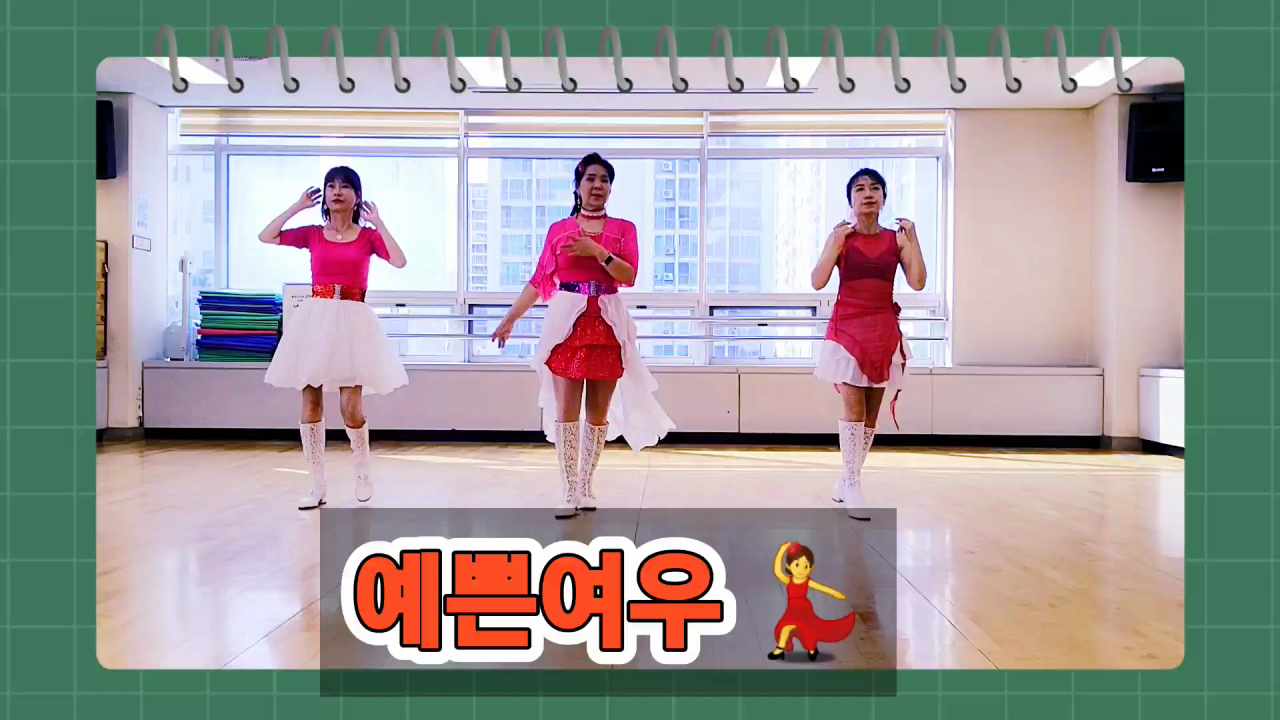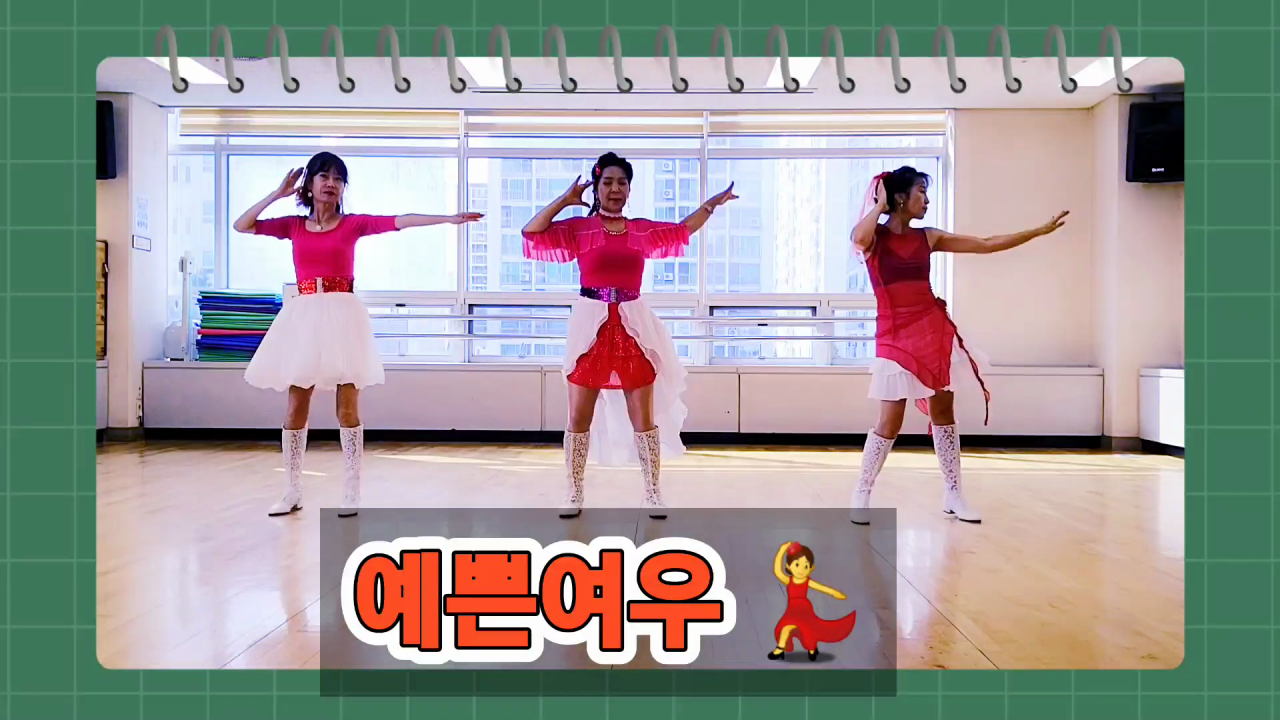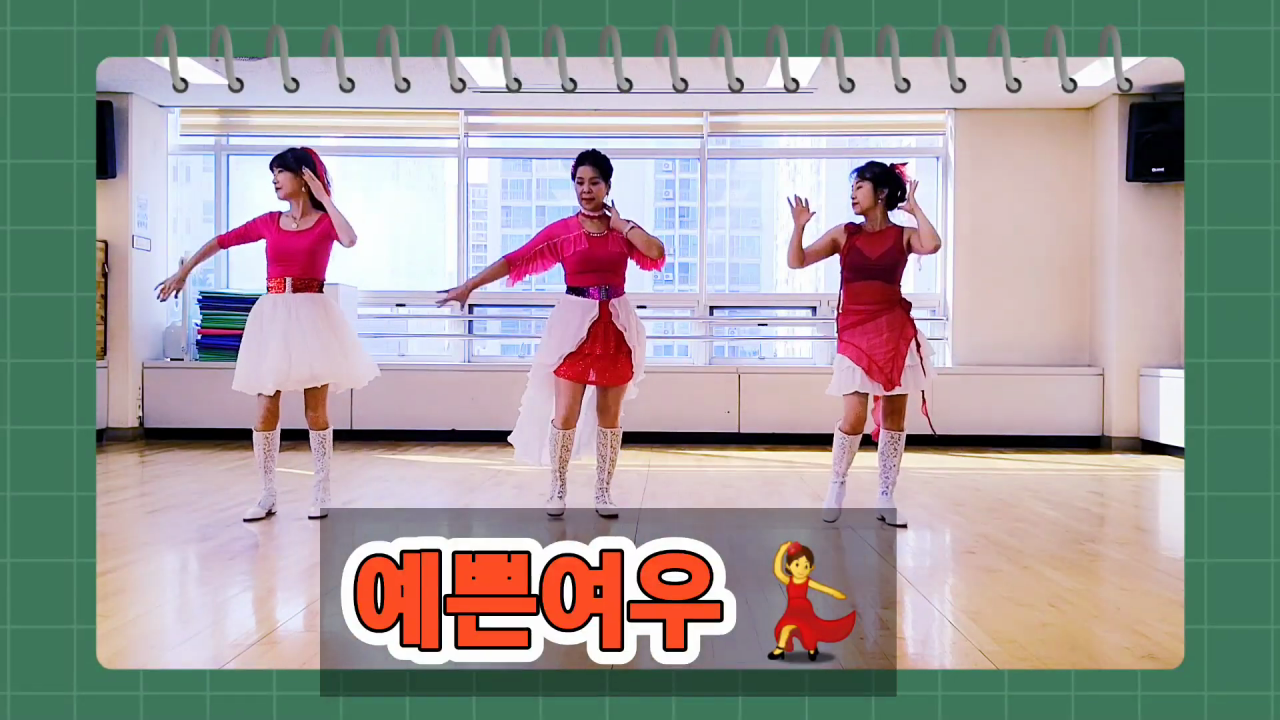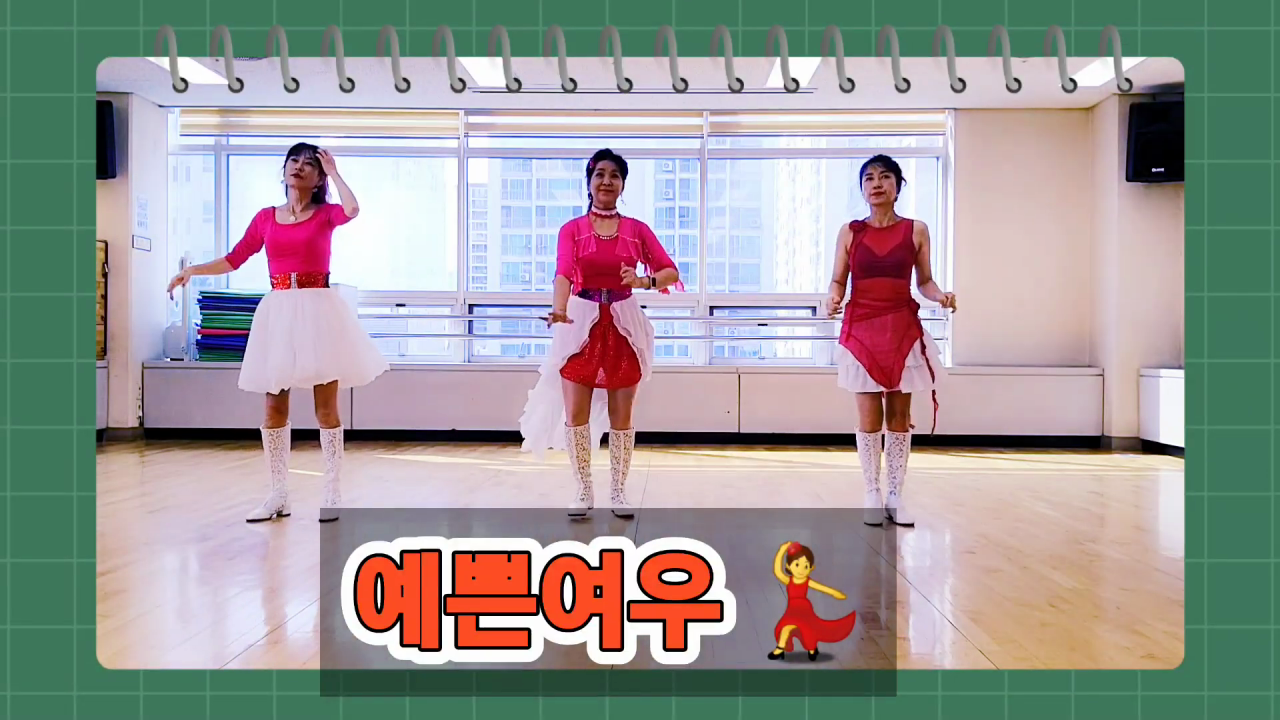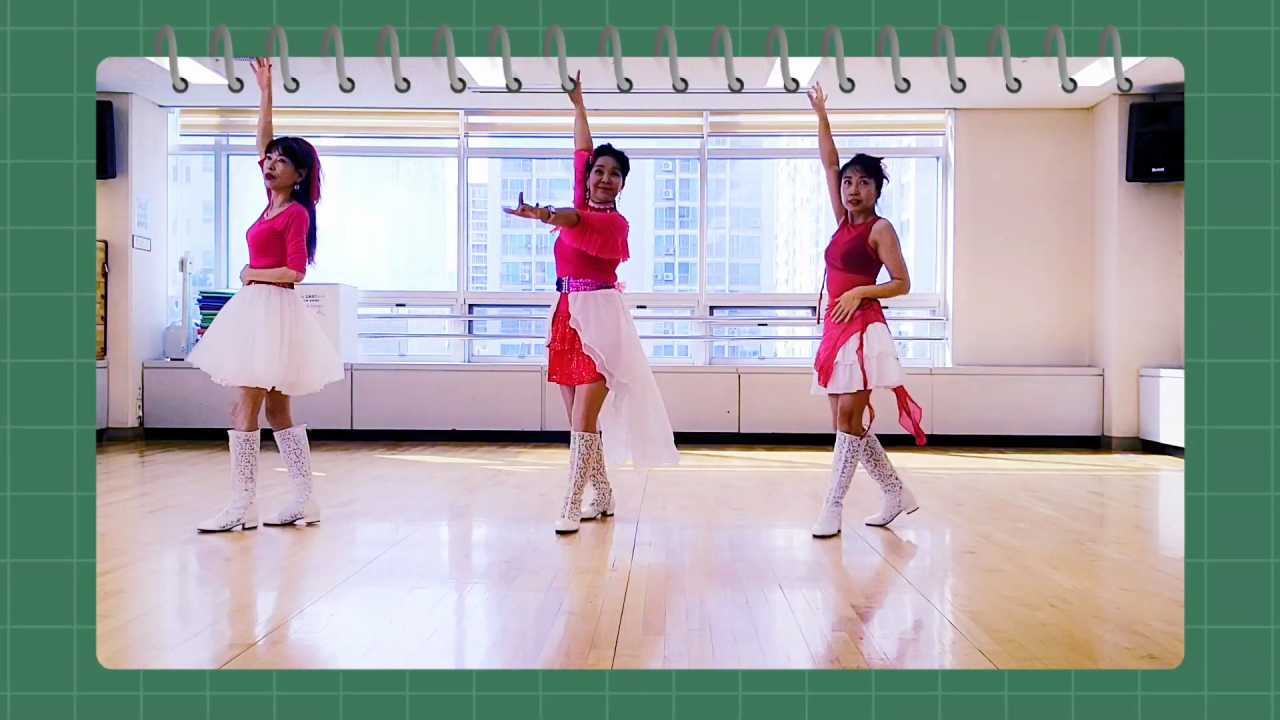
dt=1s
person 1, frame 1
left shoulder: (369, 237)
right shoulder: (313, 234)
left elbow: (400, 262)
right elbow: (266, 237)
left wrist: (379, 224)
right wrist: (297, 207)
left hip: (353, 321)
right hip: (315, 319)
left knee: (351, 410)
right knee: (311, 405)
left ankle: (363, 472)
right ankle: (317, 486)
person 1, frame 2
left shoulder: (353, 224)
right shoulder: (293, 225)
left elbow: (401, 221)
right elbow: (243, 226)
left wrist: (448, 218)
right wrist: (278, 193)
left hip: (342, 314)
right hip: (303, 317)
left knee: (347, 410)
right knee: (296, 409)
left ankle: (351, 490)
right ankle: (293, 491)
person 1, frame 3
left shoulder: (329, 220)
right shoulder: (269, 222)
left elbow: (350, 239)
right elbow: (220, 240)
left wrist: (323, 197)
right wrist: (183, 271)
left hip: (313, 314)
right hip: (273, 314)
left knee: (316, 413)
right knee: (265, 412)
left ankle: (321, 492)
right ankle: (267, 494)
person 1, frame 4
left shoulder: (324, 214)
right shoulder: (265, 217)
left elbow: (352, 210)
right elbow: (233, 260)
left wrist: (332, 172)
right wrist: (192, 270)
left hip: (319, 309)
right hip: (278, 311)
left knee: (326, 408)
right knee: (274, 408)
left ankle: (331, 494)
right ankle: (278, 496)
person 1, frame 5
left shoulder: (296, 213)
right shoulder: (275, 203)
left elbow: (295, 271)
right elbow: (262, 142)
left wrist: (251, 274)
right wrist: (265, 90)
left hip: (272, 310)
right hip: (259, 311)
left knee: (243, 411)
right knee: (277, 413)
left ankle: (243, 508)
right ankle: (304, 500)
person 2, frame 1
left shoulder: (624, 229)
right shoulder: (558, 229)
left elbow: (627, 277)
right elbow: (540, 281)
left wrist: (598, 253)
right wrist: (510, 317)
left hip: (609, 324)
right hip: (568, 323)
left knee: (598, 414)
right knee: (565, 411)
left ankle: (584, 486)
right ankle: (569, 491)
person 2, frame 2
left shoulder: (643, 229)
right shoulder: (578, 228)
left elbow: (683, 230)
right elbow: (531, 232)
left wrist: (711, 203)
right wrist: (565, 200)
left hip: (633, 326)
right hip: (590, 326)
left knee: (643, 418)
right knee: (578, 418)
left ankle: (652, 493)
right ankle: (574, 492)
person 2, frame 3
left shoulder: (626, 230)
right shoulder: (561, 231)
left elbow: (658, 253)
right elbow: (514, 260)
left wrist: (620, 224)
right wrist: (469, 285)
left hip: (617, 326)
right hip: (577, 324)
left knee: (609, 417)
right knee: (564, 416)
left ankle: (603, 491)
right ankle: (557, 488)
person 2, frame 4
left shoulder: (636, 230)
right shoulder: (572, 230)
left elbow: (669, 272)
right elbow: (566, 276)
left wrist: (642, 280)
right wrist: (561, 310)
left hip: (623, 326)
right hip: (581, 325)
left knee: (620, 417)
right knee: (575, 414)
left ankle: (618, 491)
right ankle: (585, 489)
person 2, frame 5
left shoulder: (616, 221)
right shoulder: (583, 206)
left elbow: (576, 221)
right elbow: (582, 151)
left wrist: (544, 215)
right wrist: (578, 106)
left hip: (600, 319)
right hip: (567, 317)
left knee: (585, 421)
right knee: (579, 421)
left ankle: (573, 506)
right ankle: (603, 494)
person 3, frame 1
left shoulder: (898, 238)
right shoulder: (841, 236)
left elbow: (918, 283)
right elbow: (818, 282)
left wrist: (913, 243)
right wrist: (834, 246)
left hip: (885, 331)
right hip: (847, 329)
left knee: (870, 417)
right knee: (853, 412)
left ankle: (845, 482)
right ankle: (852, 488)
person 3, frame 2
left shoulder: (928, 237)
right shoulder: (874, 235)
left elbow: (986, 244)
right elbow: (857, 239)
left wrist: (1035, 231)
right wrist: (878, 205)
left hip: (936, 332)
right hip: (896, 336)
left knee: (944, 415)
right knee: (889, 424)
left ankle: (953, 495)
right ankle: (862, 493)
person 3, frame 3
left shoulder: (905, 235)
right shoulder: (844, 234)
left elbow: (931, 245)
right elbow: (797, 261)
left wrist: (914, 209)
right wrist: (798, 224)
left hip: (896, 332)
right hip: (856, 333)
left knee: (893, 419)
right knee: (853, 420)
left ankle: (886, 497)
right ankle: (837, 485)
person 3, frame 4
left shoulder: (916, 231)
right shoulder: (850, 232)
left elbow: (924, 282)
right elbow: (838, 281)
left wrist: (941, 297)
right wrist: (834, 301)
left hip: (902, 329)
right hip: (861, 330)
left knee: (899, 417)
right knee: (870, 417)
left ankle: (896, 496)
right ankle: (872, 492)
person 3, frame 5
left shoulder: (880, 229)
right shoulder: (843, 221)
left elbow: (902, 283)
right elbow: (829, 163)
left wrist: (861, 291)
right wrist: (822, 116)
left hip: (863, 331)
right hip: (837, 332)
left knee: (850, 421)
right knee: (847, 425)
left ankle: (833, 507)
right ankle: (896, 494)
